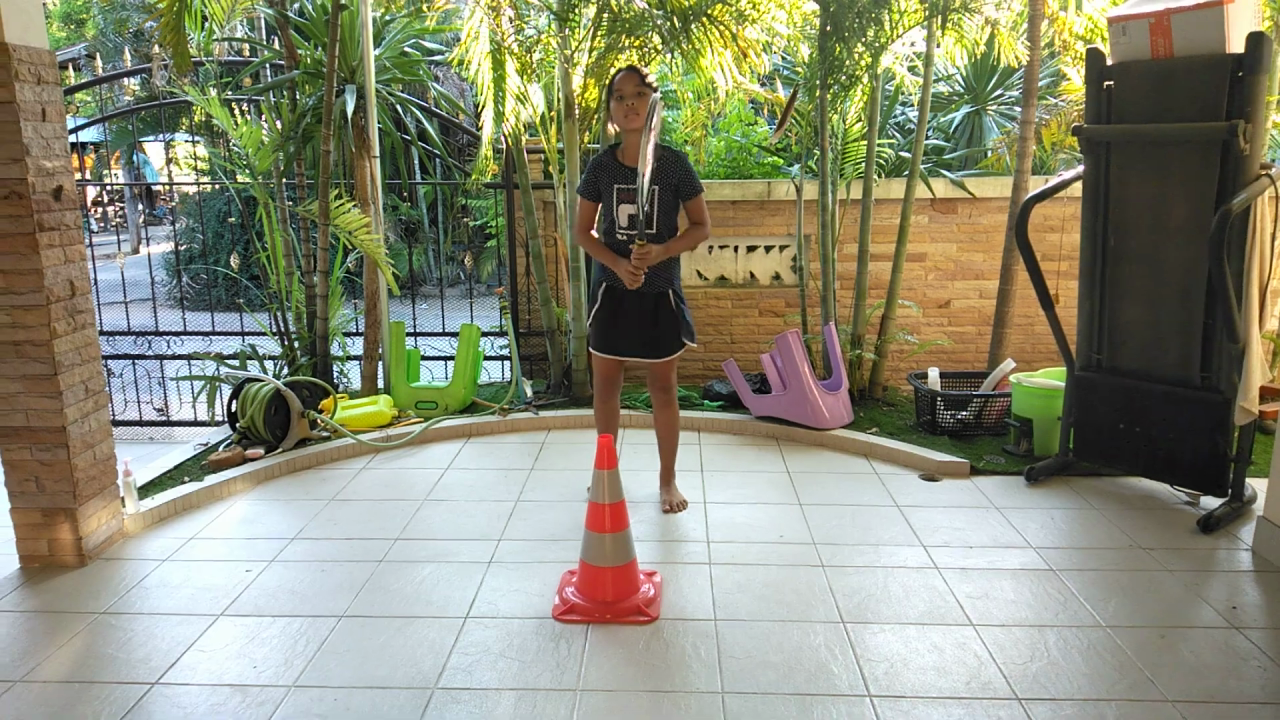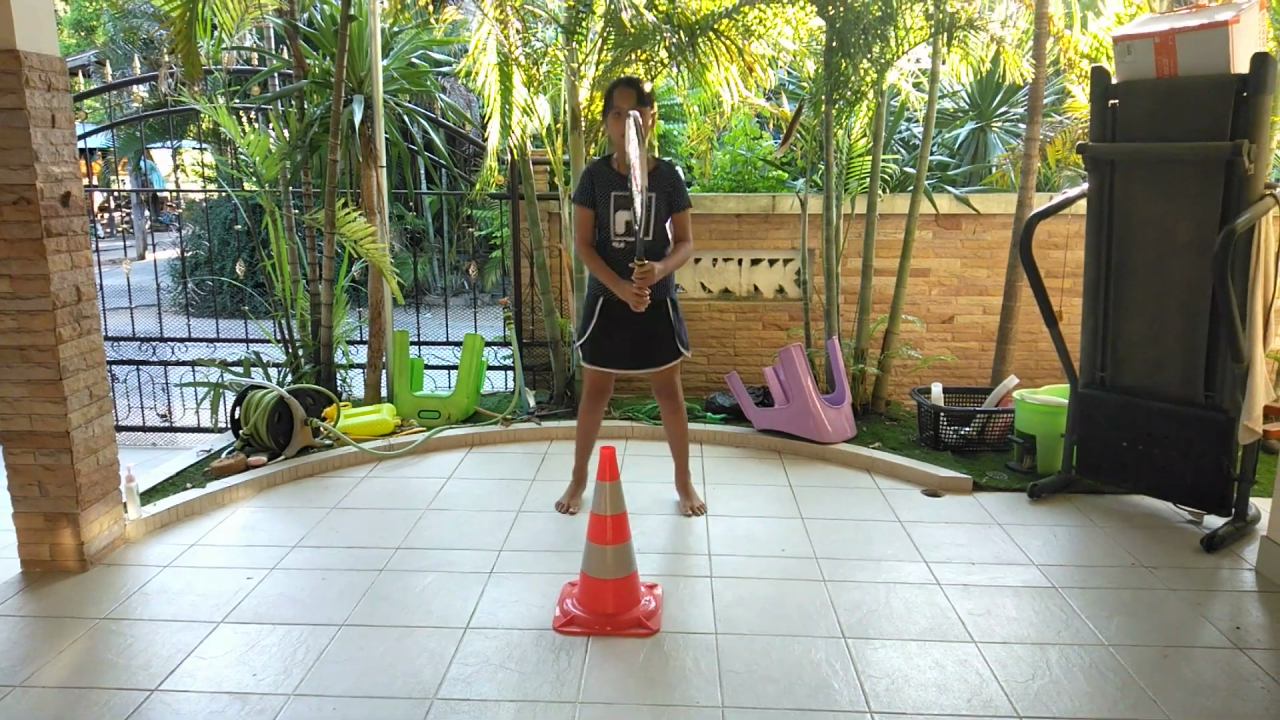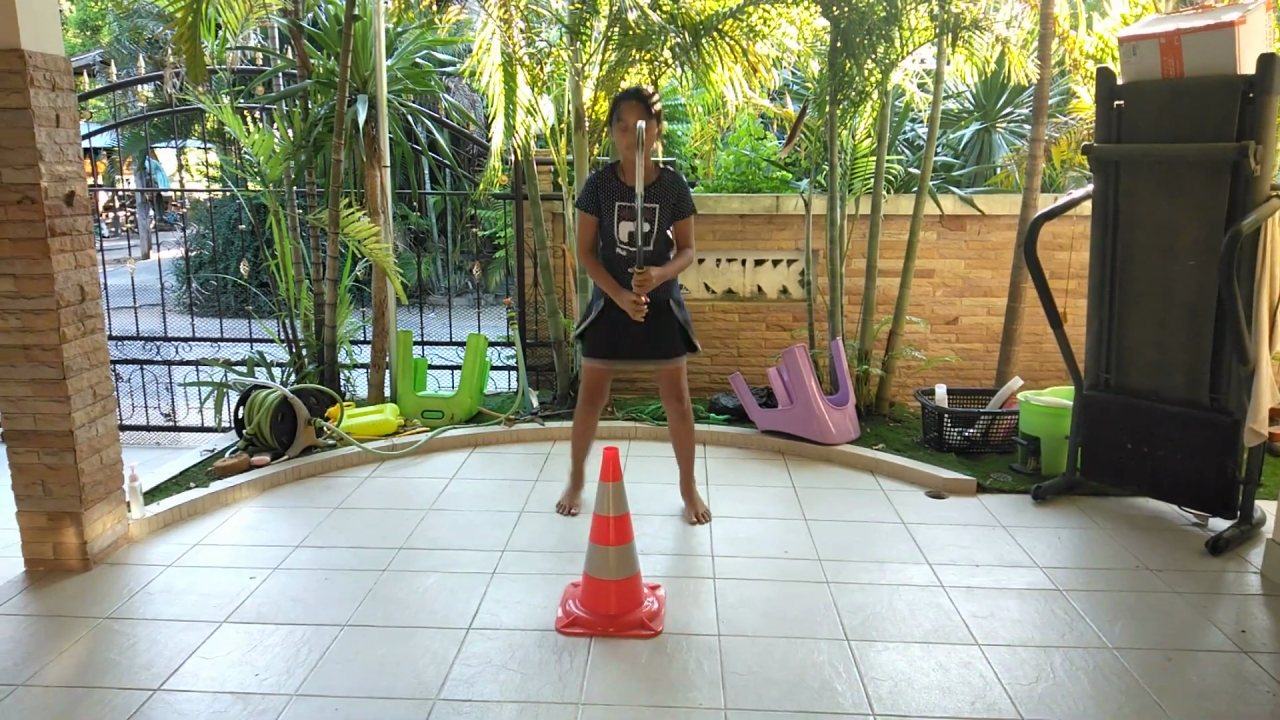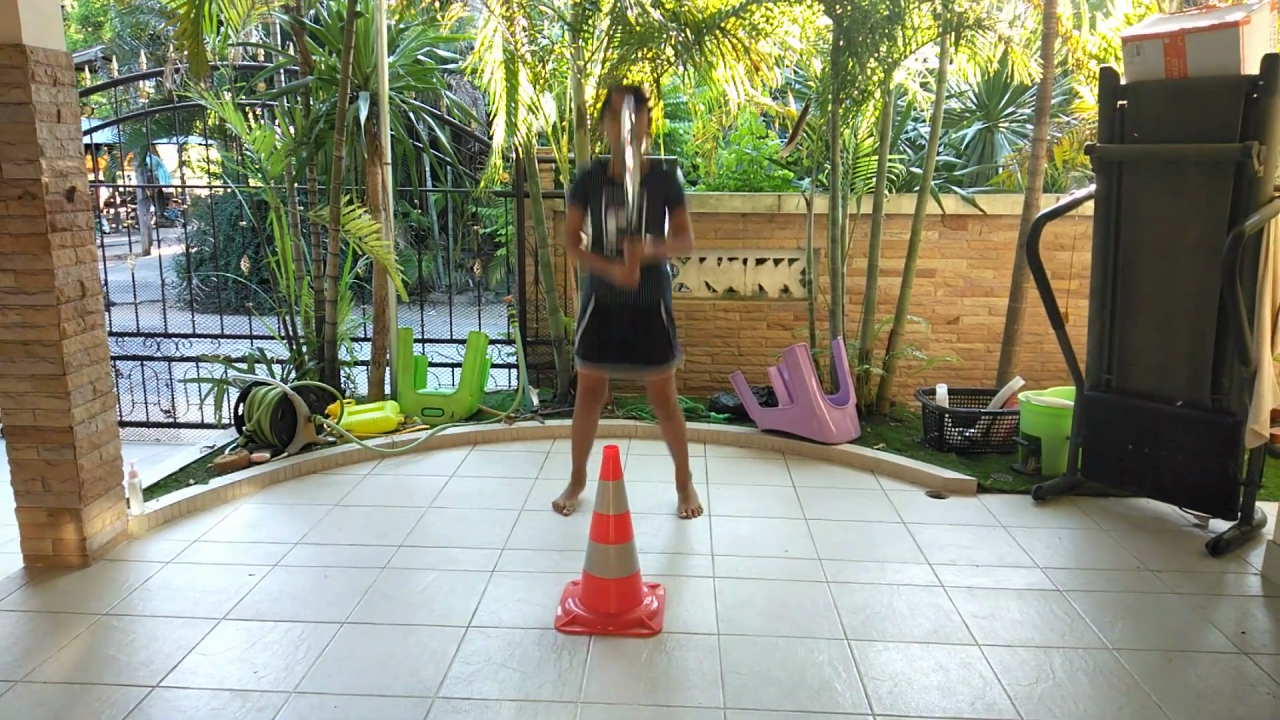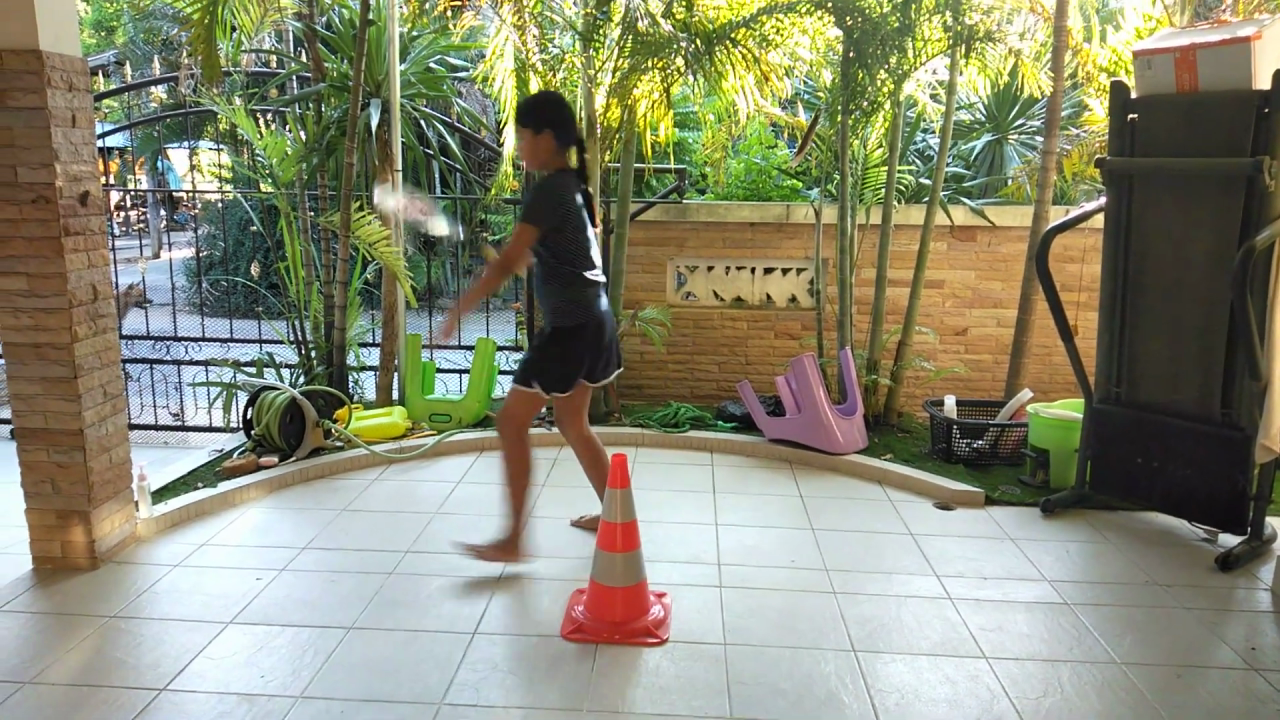
dt=1s
person 1, frame 1
left shoulder: (675, 163)
right shoulder: (600, 166)
left elbow: (701, 226)
right elbow: (582, 231)
left wrist: (660, 251)
right wrist: (617, 264)
left hip: (660, 291)
right hip: (612, 290)
left knee: (663, 387)
right knee: (605, 383)
left ankle: (668, 478)
person 1, frame 2
left shoulder: (668, 176)
right shoulder: (594, 176)
left elbow: (685, 242)
right elbow: (583, 244)
left wrist: (660, 269)
right wrist: (620, 287)
left hip: (657, 299)
right hip: (606, 298)
left knee: (669, 393)
right knee: (595, 394)
left ankle: (683, 479)
right ankle: (579, 478)
person 1, frame 3
left shoulder: (673, 184)
right shoulder: (599, 183)
left elbow: (687, 249)
right elbow: (585, 250)
left wrist: (660, 274)
right wrist: (619, 294)
left hip: (661, 304)
right hip: (609, 302)
left knee: (676, 396)
right knee: (590, 394)
left ankle: (688, 486)
right ankle: (576, 479)
person 1, frame 4
left shoulder: (663, 179)
right shoulder: (589, 179)
left elbow: (684, 239)
right elbow: (572, 241)
left wrist: (650, 249)
right wrist: (608, 267)
left hip: (652, 303)
right hip: (602, 302)
left knee: (664, 399)
right knee: (589, 396)
left ankle: (684, 480)
right ankle: (577, 480)
person 1, frame 5
left shoulder: (546, 191)
right shoulder: (574, 184)
left elbow: (508, 262)
left wrist: (460, 308)
left hip: (572, 326)
right hip: (590, 318)
left knee: (511, 422)
right knee: (572, 422)
left ankle: (513, 538)
